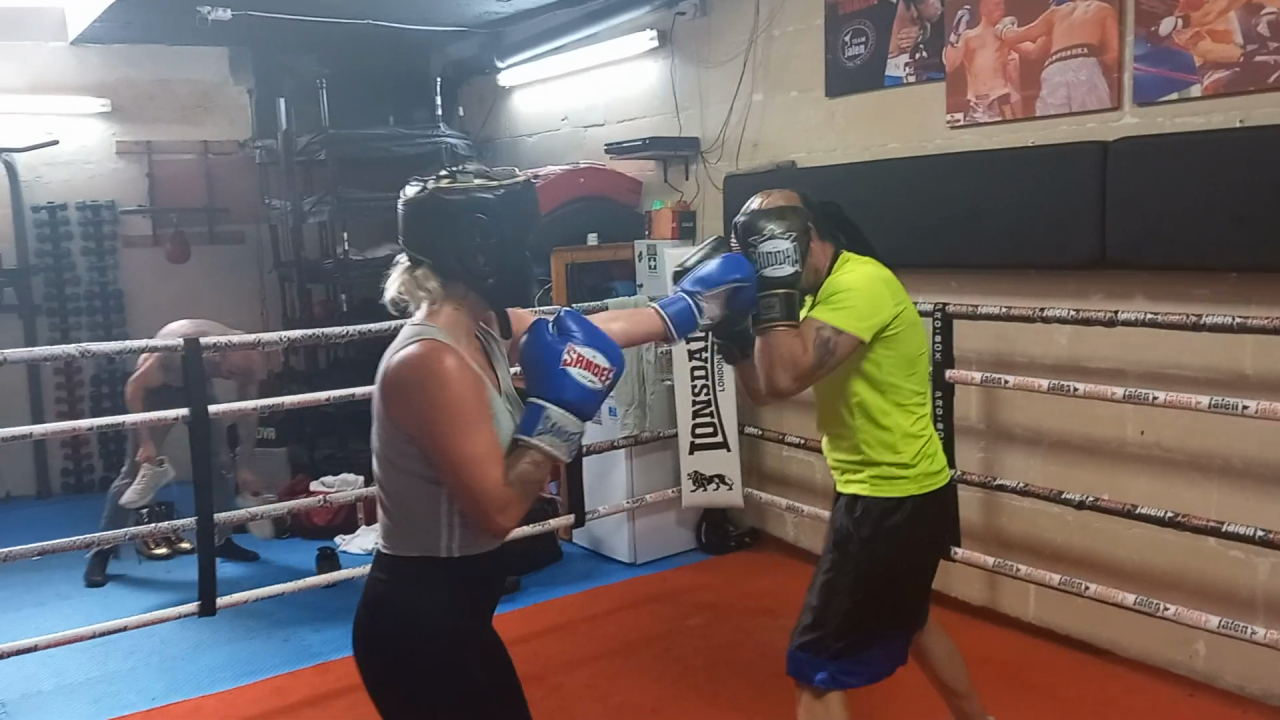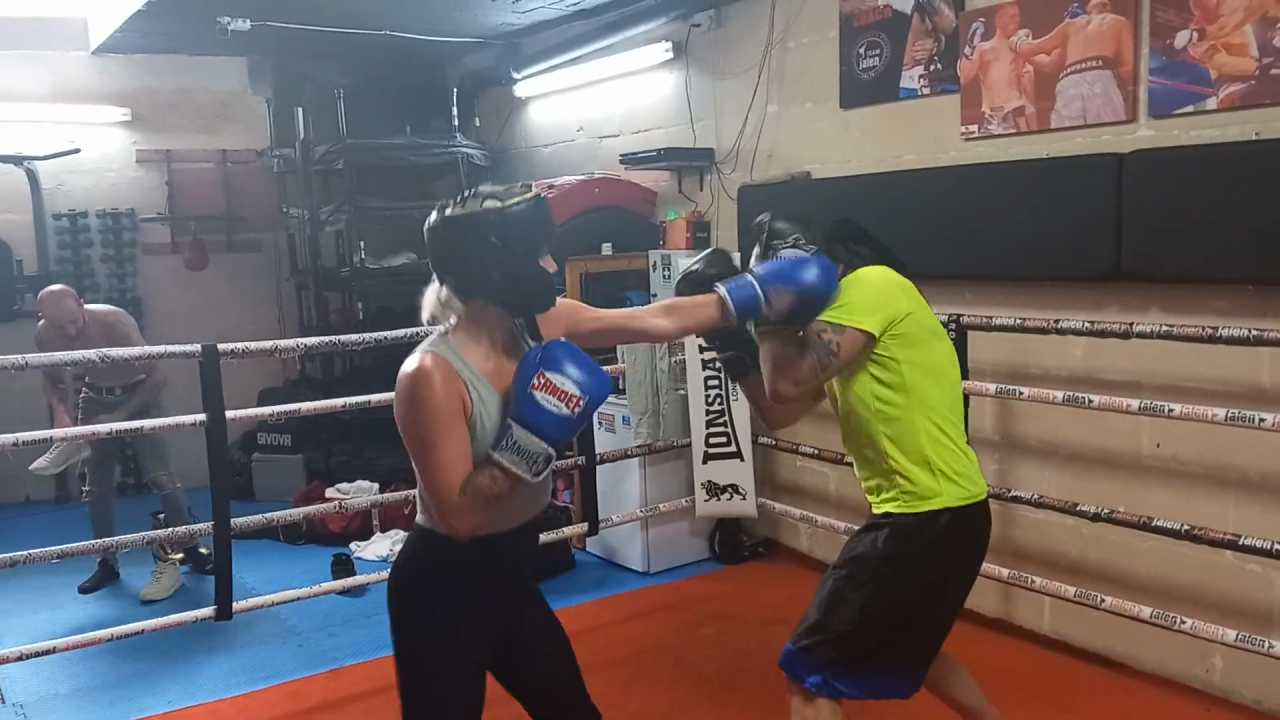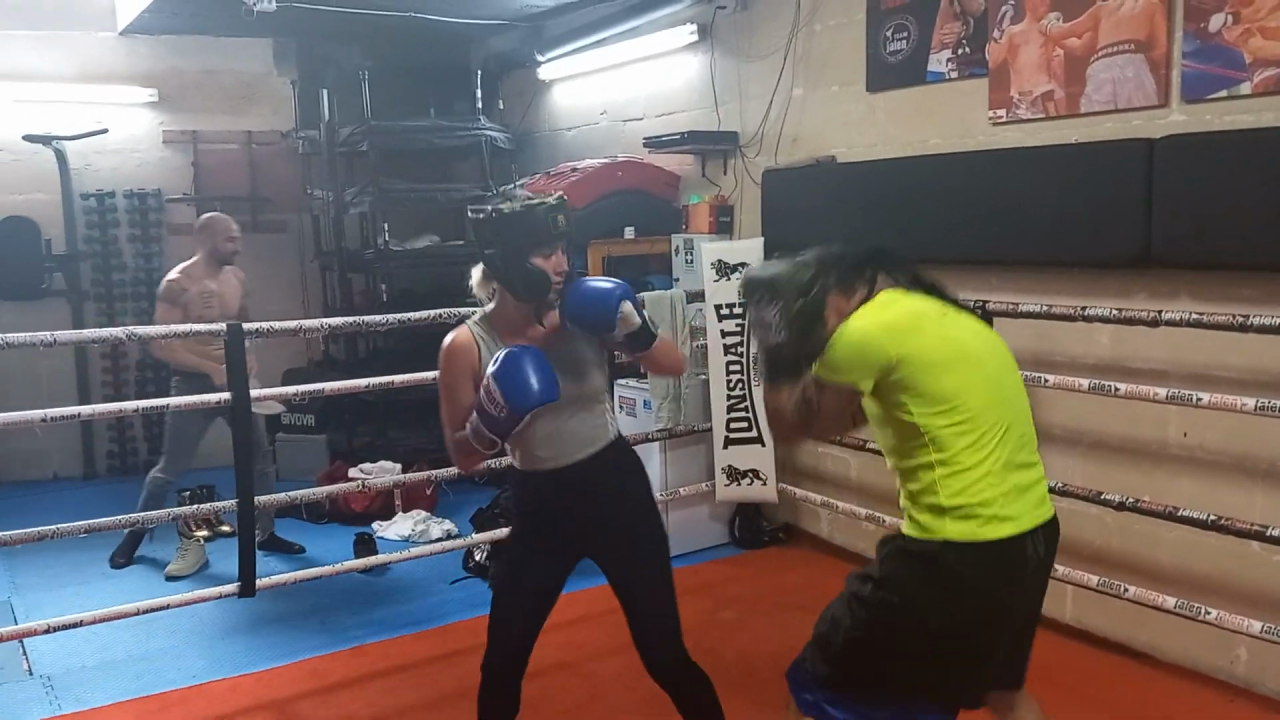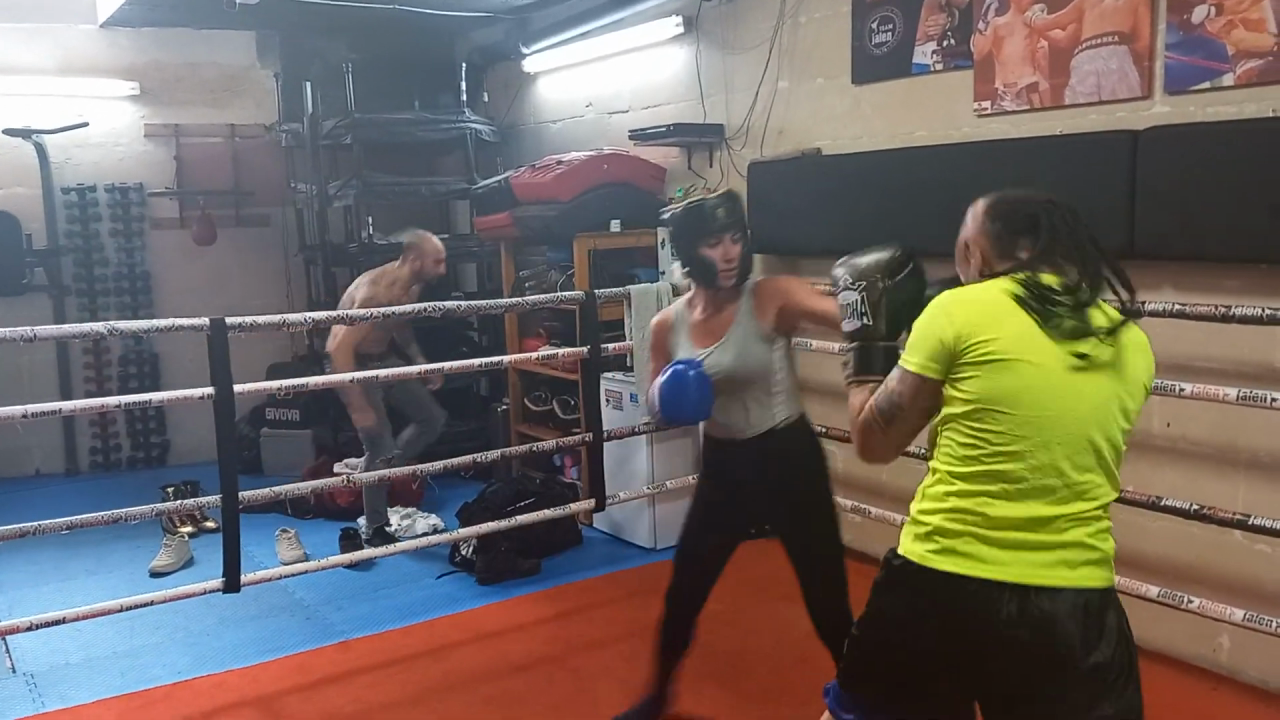
dt=1s
person 1, frame 1
left shoulder: (477, 327)
right shoulder: (429, 363)
left elbow: (589, 332)
right elbow: (498, 511)
left wrist: (687, 307)
right wrist: (559, 404)
person 1, frame 2
left shoulder: (535, 327)
right shoulder: (431, 374)
left elbow: (655, 321)
right elbow: (456, 517)
left wrist: (757, 295)
right wrist: (531, 434)
left hip: (507, 573)
right hip: (442, 586)
person 1, frame 3
left shoulder: (585, 307)
right shoulder: (464, 347)
left elbow: (674, 365)
right elbow: (463, 456)
left wrist: (629, 330)
right wrist: (490, 422)
left hip: (615, 488)
right hip: (540, 503)
left knee: (666, 656)
right knee: (502, 664)
person 1, frame 4
left shoulder: (773, 297)
right shoulder: (667, 324)
left elbow: (843, 315)
right elbow: (658, 407)
right wrist: (666, 400)
left hip: (789, 462)
right hip: (723, 468)
left knee: (830, 615)
right knee: (682, 598)
person 2, frame 1
left shoulder: (859, 284)
right shoulder: (827, 288)
left elbow: (783, 379)
right elbow: (763, 389)
left wrist: (777, 280)
right wrist: (731, 325)
left hip: (890, 499)
right hip: (910, 494)
left knee: (818, 667)
right knee: (904, 620)
person 2, frame 2
left shoulder: (869, 285)
right shoulder: (848, 304)
left elbow: (790, 384)
right elbow: (778, 411)
right wrist: (730, 337)
left hip: (924, 519)
right hip: (949, 515)
left knee: (809, 672)
right knee: (912, 649)
person 2, frame 3
left shoulder: (867, 331)
right shoulder: (932, 316)
left elbow: (789, 422)
right elbow: (844, 413)
left wrist: (777, 343)
left hip: (956, 555)
right hip: (1029, 539)
person 2, frame 4
left shoulder: (958, 311)
right shoulder: (1133, 346)
left elbow: (873, 441)
left wrist: (866, 338)
left hip: (943, 581)
right hip: (1074, 599)
person 3, frame 1
left shoulder: (245, 364)
left elbow: (248, 414)
right elbow: (134, 387)
left wrist: (245, 467)
right wrist: (145, 442)
right hip: (154, 386)
left knee: (223, 463)
right knee: (137, 467)
left ankle: (221, 540)
right ankle: (103, 551)
person 3, frame 2
left shoulder: (114, 323)
right shoulder: (45, 335)
left elbow: (156, 376)
right elbow: (54, 381)
left wrist: (119, 417)
right wrist: (61, 412)
left hip: (138, 393)
right hip: (95, 397)
left knee: (160, 476)
right knee: (96, 486)
left ankle: (190, 549)
right ankle: (107, 563)
person 3, frame 3
left shoulder: (236, 278)
right shoulder: (177, 284)
right elbow: (160, 345)
left wrist: (247, 354)
right wrist: (211, 368)
left hip: (230, 377)
right hip: (193, 380)
left knee: (261, 457)
right knee: (173, 465)
left ankle: (265, 533)
right ankle: (135, 532)
person 3, frame 4
left shoulder: (412, 284)
right shoulder: (378, 292)
right elbow: (340, 351)
left wrist: (421, 362)
right wrist: (359, 407)
left hip: (382, 359)
right hip: (353, 364)
left knee: (433, 418)
right knee: (380, 448)
left ankle: (381, 474)
right ankle: (376, 530)
